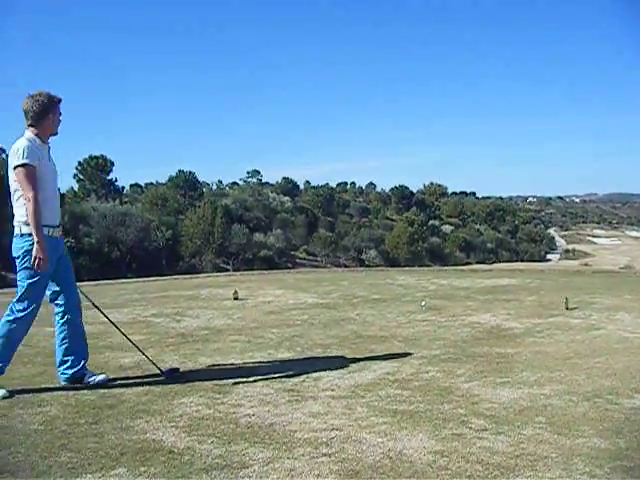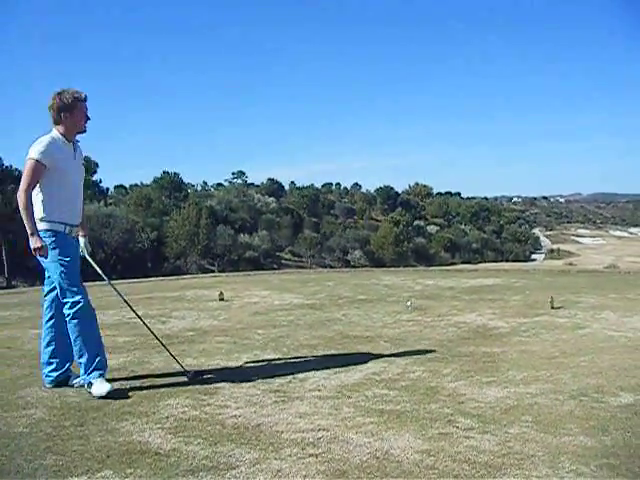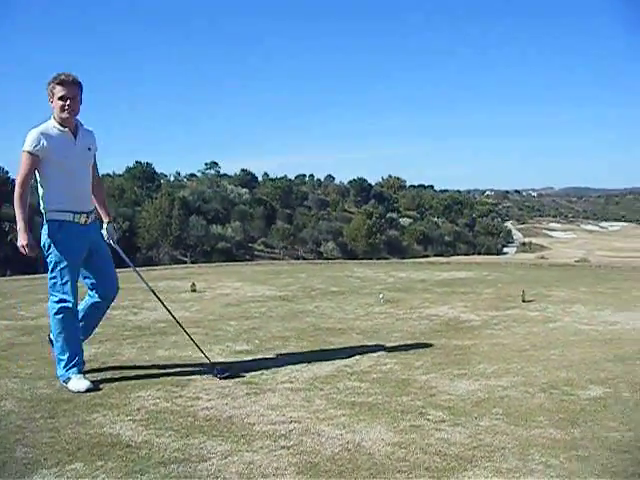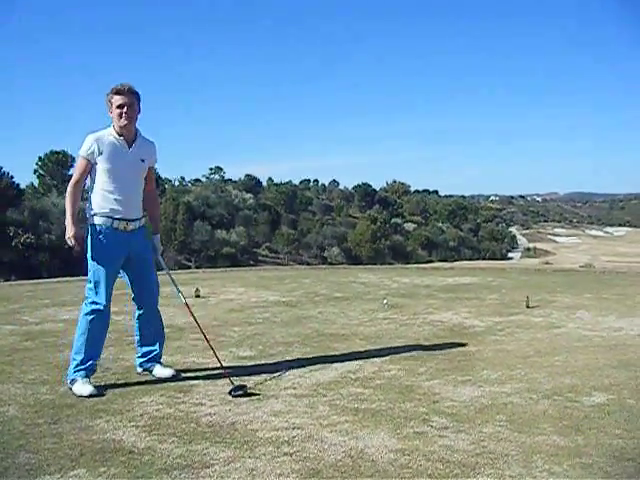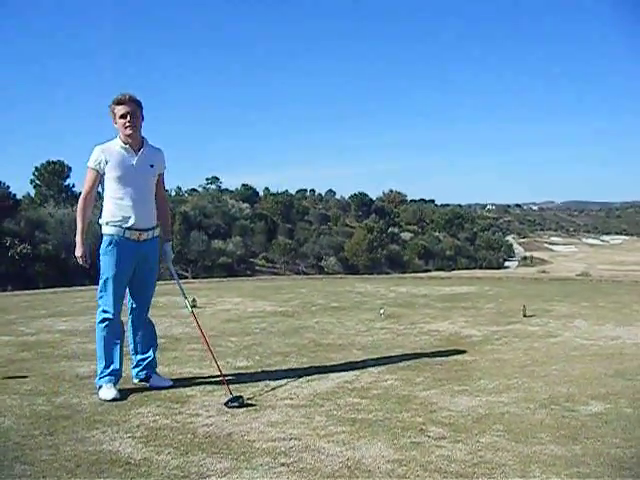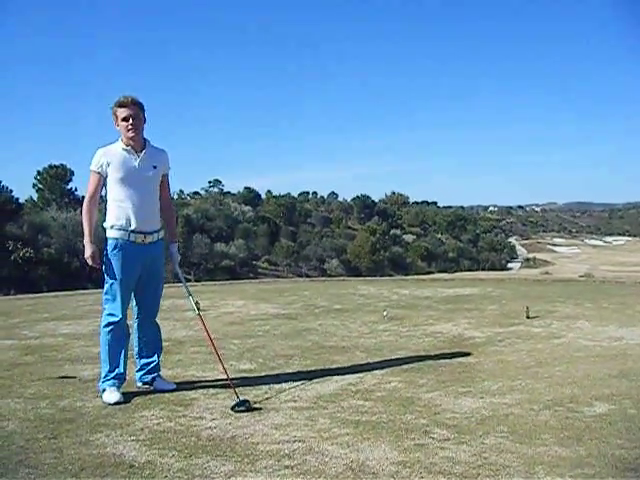
dt=0.5s
person 1, frame 1
left shoulder: (42, 148)
right shoulder: (25, 148)
right elbow: (27, 197)
right wrist: (39, 243)
left hip: (53, 238)
right hip: (34, 241)
left knee: (69, 305)
left ankle: (73, 369)
person 1, frame 2
left shoulder: (75, 149)
right shoulder: (45, 147)
right elbow: (24, 192)
left wrist: (82, 233)
right wrist: (33, 234)
left hip: (68, 237)
right hip: (52, 237)
left knee: (58, 307)
right knee: (77, 303)
left ankle: (55, 372)
right ankle: (93, 372)
person 1, frame 3
left shoulder: (89, 137)
right shoulder: (39, 137)
right elbow: (22, 185)
left wrist: (108, 221)
right wrist: (23, 230)
left hip: (90, 225)
right hip: (61, 227)
left knee: (107, 287)
right knee: (63, 299)
left ankle: (62, 338)
right ankle: (69, 369)
person 1, frame 4
left shoulder: (148, 147)
right shoulder: (96, 142)
right elbow: (75, 185)
left wrist: (156, 233)
right wrist: (71, 223)
left hip: (137, 232)
right hip: (105, 231)
left knee: (148, 299)
right knee: (98, 303)
left ankle: (149, 359)
right ankle: (79, 372)
person 1, frame 5
left shoulder: (156, 155)
right shoulder: (103, 153)
right elbow: (86, 198)
left wrist: (167, 240)
right wrist: (80, 241)
left hip: (149, 240)
right hip: (117, 239)
left knee: (141, 310)
right knee: (110, 311)
left ankle: (145, 370)
right ankle: (107, 378)
person 1, frame 6
left shoulder: (160, 156)
right shoulder: (105, 156)
right elbow: (90, 200)
left wrist: (173, 242)
right wrist: (88, 242)
left hip: (154, 243)
right hip: (121, 243)
left knee: (148, 314)
right knee: (115, 315)
left ankle: (148, 373)
right ankle: (110, 381)
